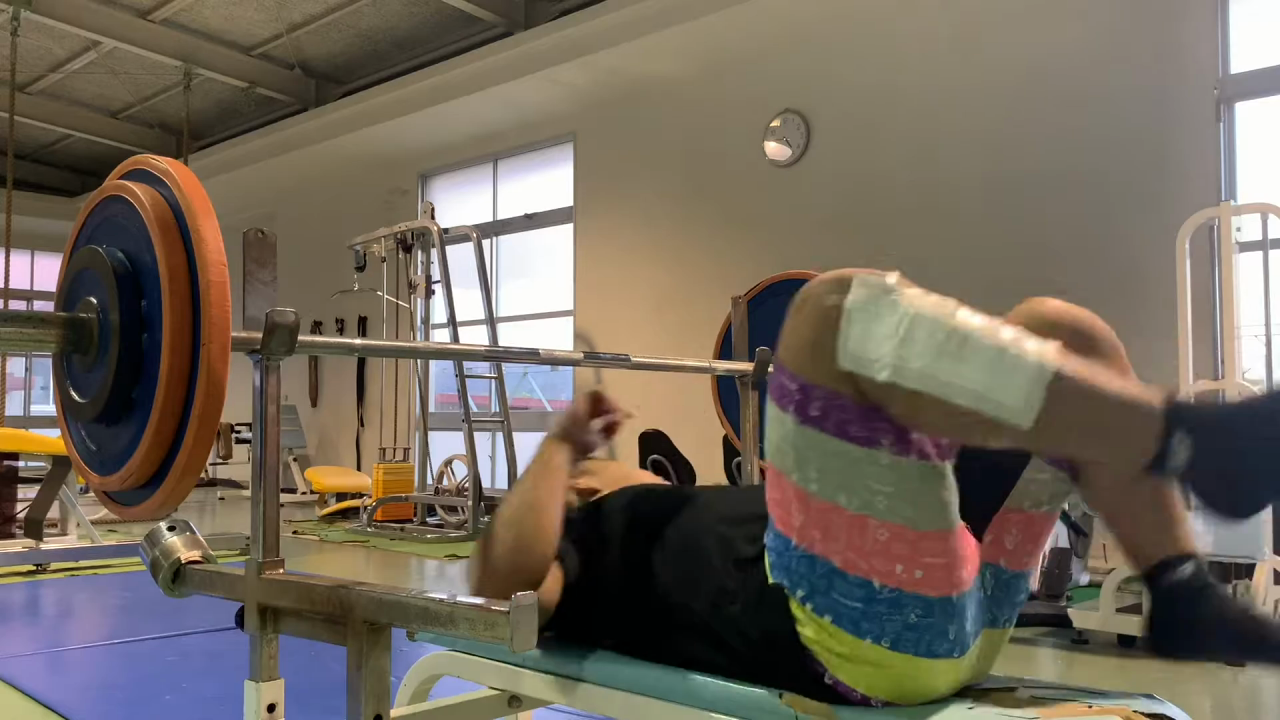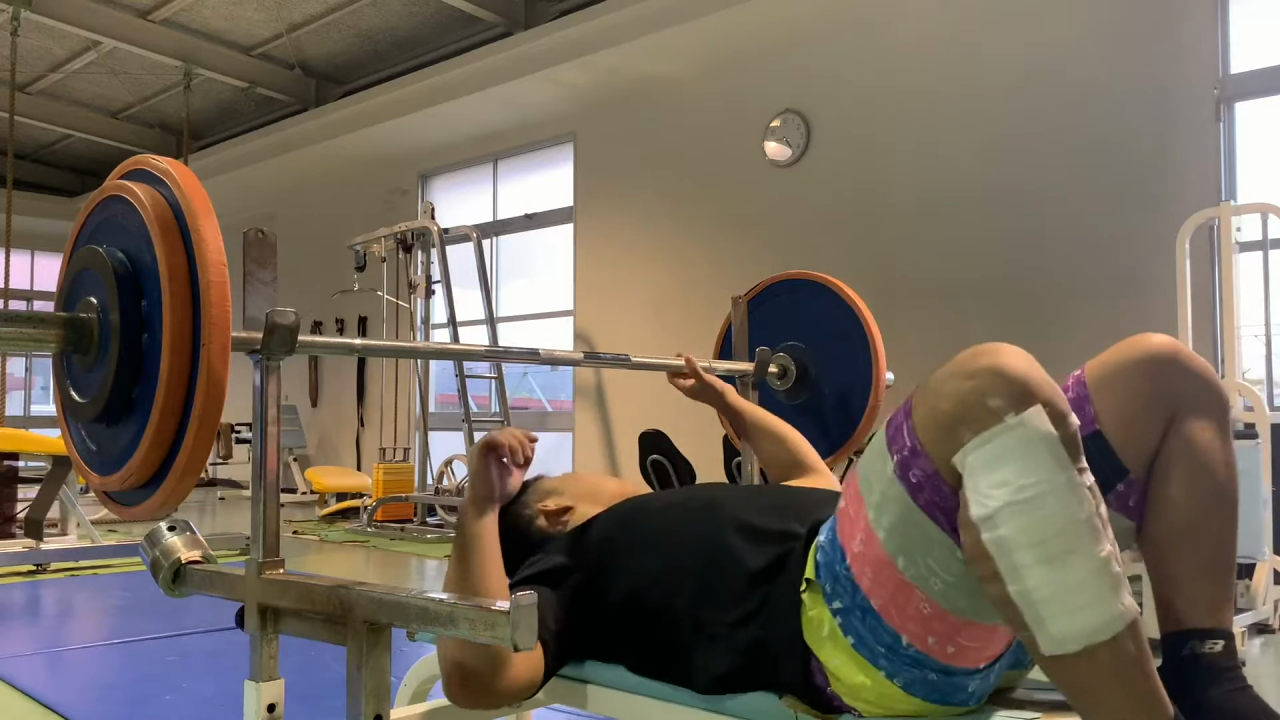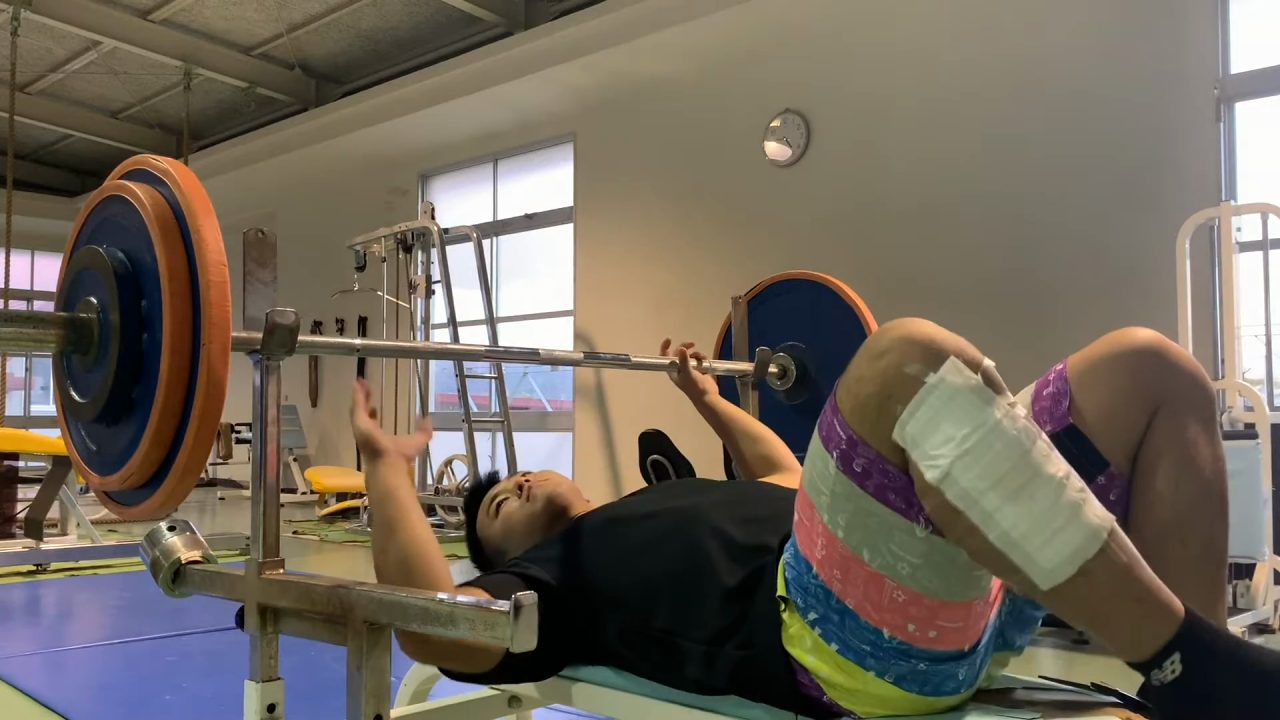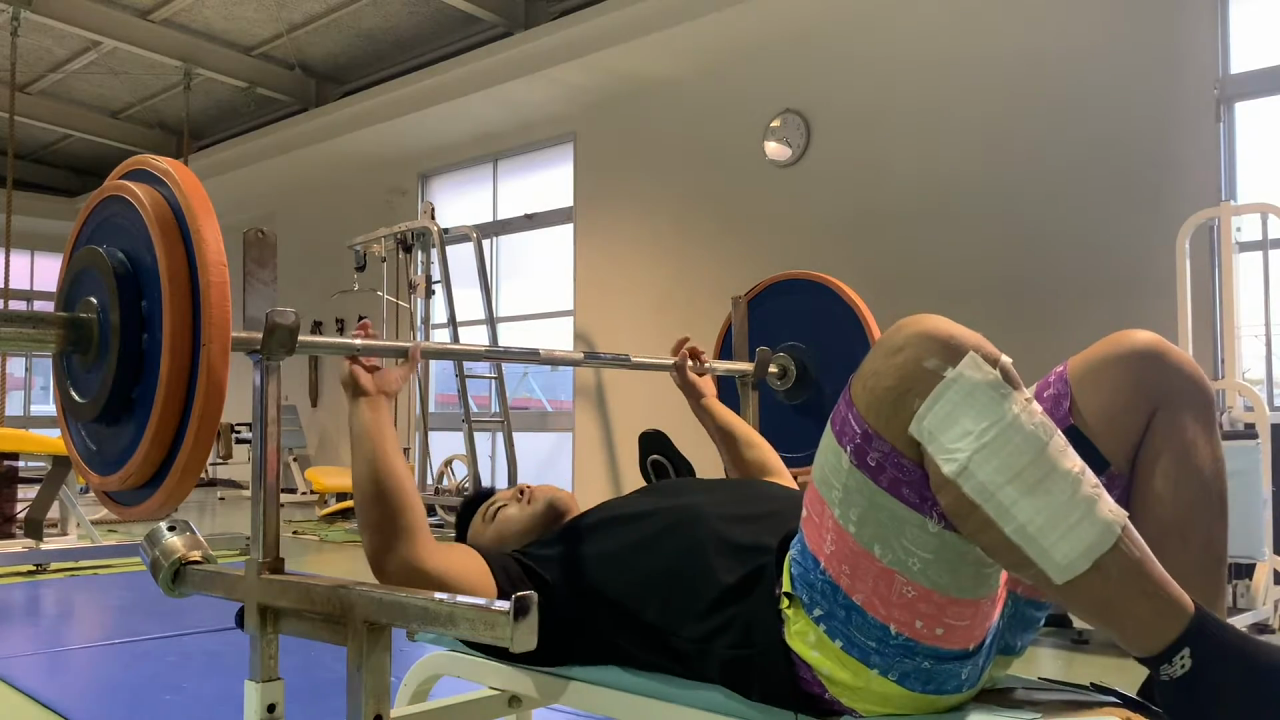
dt=0.5s
person 1, frame 1
left shoulder: (671, 516)
right shoulder: (589, 547)
right elbow: (503, 577)
right wrist: (560, 444)
left hip: (958, 603)
right hip: (863, 616)
left knee: (1055, 330)
right knee: (836, 305)
left ankle: (1183, 596)
right ankle: (1185, 444)
person 1, frame 2
left shoulder: (678, 525)
right shoulder: (567, 569)
left elbow: (809, 474)
left wrist: (728, 403)
right wrist: (479, 510)
left hip: (987, 600)
right hip: (862, 629)
left knee: (1164, 375)
right knee: (994, 387)
person 1, frame 3
left shoulder: (659, 523)
right shoulder: (550, 580)
left elbow: (787, 478)
right elbow: (436, 628)
left wrist: (709, 400)
right wrist: (387, 469)
left hip: (968, 594)
right hip: (846, 629)
left knee: (1149, 370)
right knee: (912, 358)
person 1, frame 4
left shoulder: (642, 526)
right shoulder: (538, 583)
left elbow: (772, 485)
right elbow: (403, 558)
left wrist: (706, 405)
right wrist: (371, 407)
left hip: (966, 596)
right hip: (844, 626)
left knee: (1147, 370)
right knee: (930, 356)
